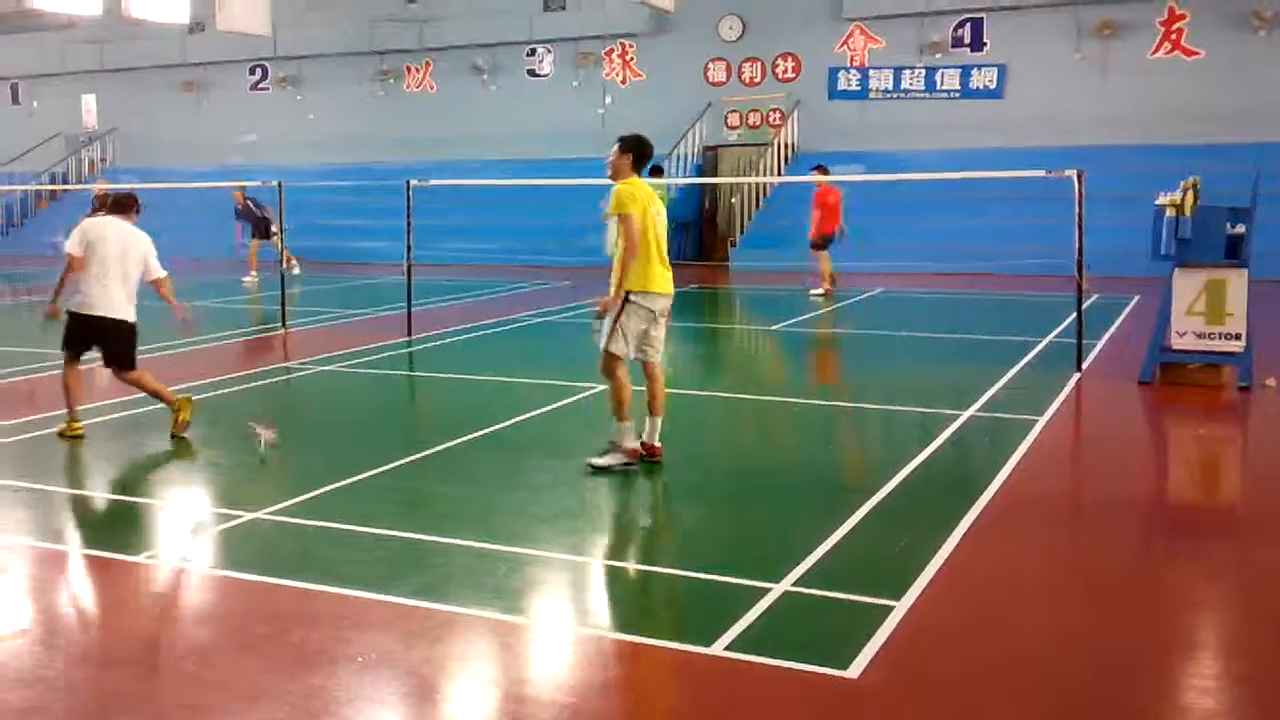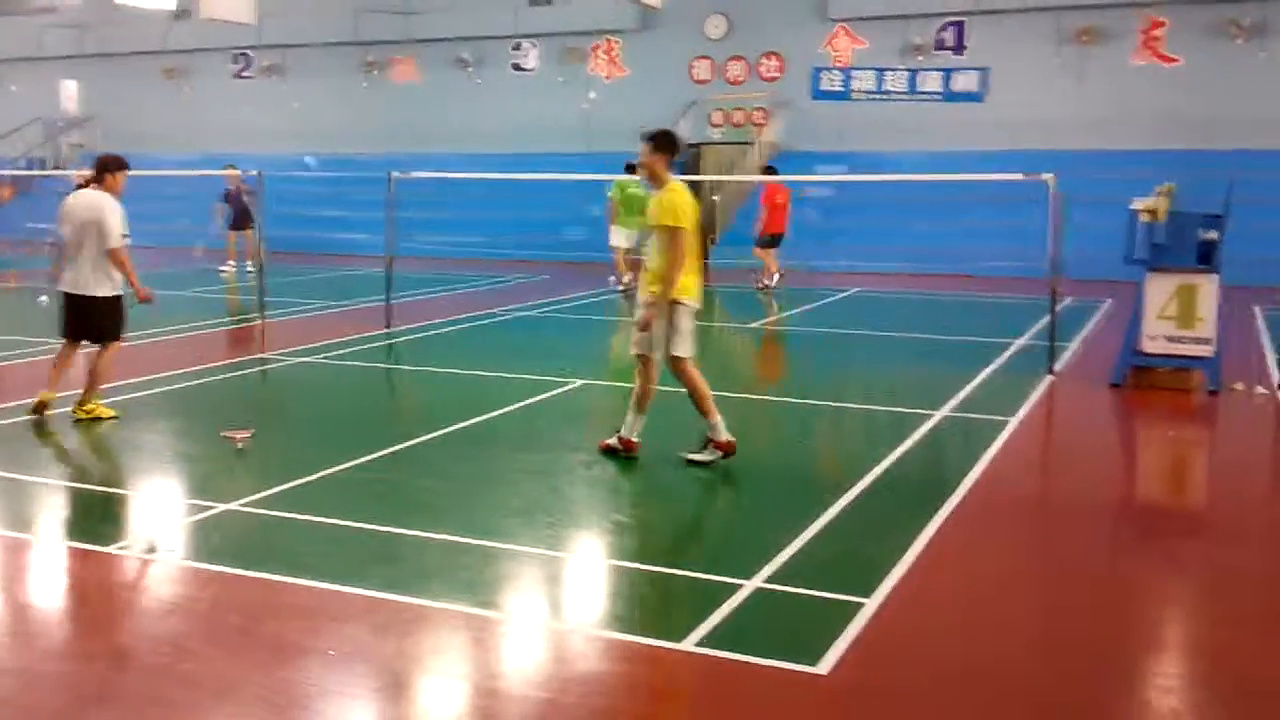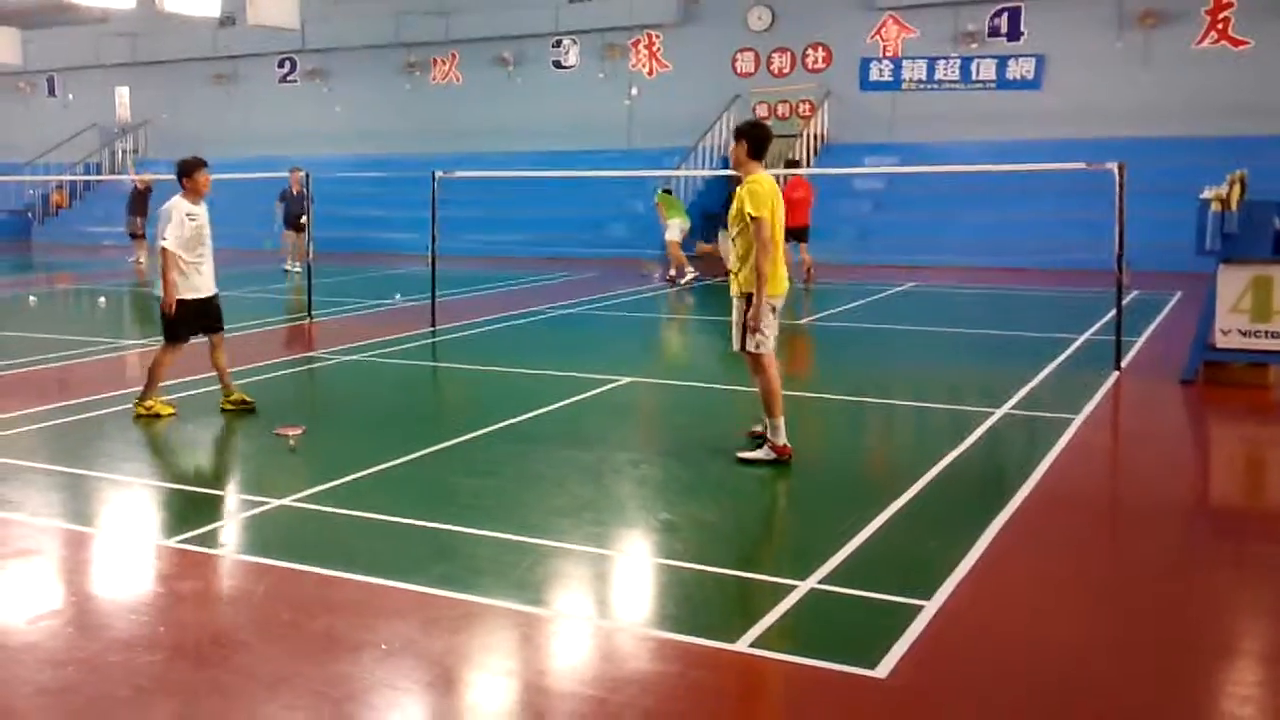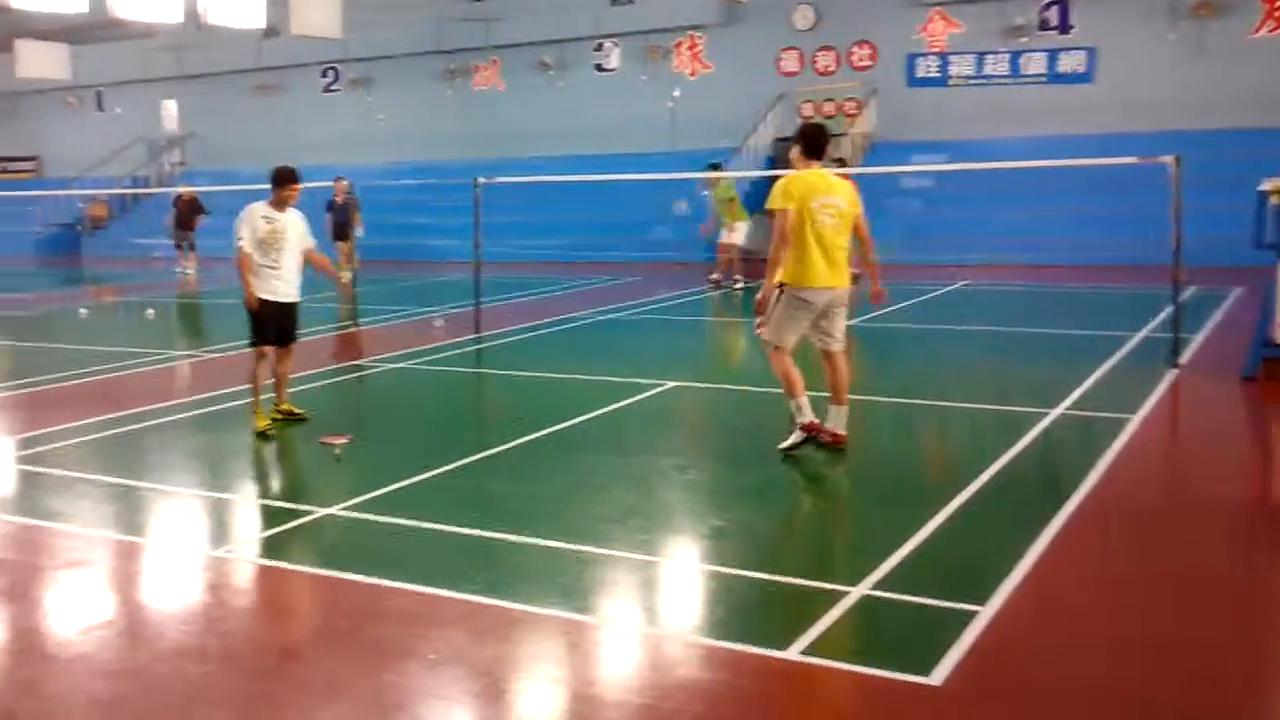
dt=0.5s
person 1, frame 1
left shoulder: (625, 190)
right shoulder: (651, 196)
left elbow: (632, 246)
left wrist: (616, 294)
left hip: (638, 291)
right hip: (661, 290)
left knee: (612, 364)
right knee: (651, 365)
left ankle: (624, 446)
right ankle: (650, 442)
person 1, frame 2
left shoulder: (676, 199)
right shoulder: (661, 196)
left elbow: (677, 258)
left wrist: (658, 303)
right wrist: (648, 298)
left hip: (674, 296)
right hip: (655, 295)
left knee: (681, 366)
right knee: (645, 362)
left ankle: (722, 438)
right ankle: (628, 437)
person 1, frame 3
left shoulder: (752, 188)
right shoulder: (763, 185)
left elbow: (764, 246)
left wrist: (758, 302)
right wrist: (723, 248)
left hip: (756, 288)
right hip: (753, 286)
left knee: (760, 360)
right knee: (760, 355)
left ankle: (778, 444)
right ankle: (773, 426)
person 1, frame 4
left shoulder: (790, 184)
right shoulder: (845, 188)
left elbow: (783, 236)
right elbow: (865, 240)
left wrist: (767, 285)
right wrist: (874, 281)
left hip: (800, 284)
right hip: (837, 285)
left knee: (778, 350)
right knee: (834, 353)
left ankle: (807, 422)
right ankle: (836, 428)
person 2, frame 1
left shoulder: (88, 226)
right shoulder: (142, 239)
left elbow: (72, 267)
right elbow: (159, 281)
left wrist: (54, 301)
right wrist: (177, 309)
left hip: (84, 309)
right hip: (121, 315)
left knee: (71, 362)
right knee: (126, 372)
left ankle: (73, 423)
right ankle: (177, 404)
person 2, frame 2
left shoulder: (72, 201)
right shoulder: (109, 206)
left elbow: (64, 243)
right elbow: (116, 252)
left wrist: (58, 268)
right wrist: (137, 286)
left hip: (73, 286)
right hip: (102, 290)
left knee: (71, 343)
right knee: (108, 345)
left ankle: (47, 394)
right ankle: (85, 404)
person 2, frame 3
left shoulder: (200, 208)
right shoulder: (174, 210)
right elbow: (166, 253)
right wrist: (169, 291)
left hip: (204, 291)
right hip: (181, 294)
left knee: (217, 341)
right knee: (173, 346)
left ankle: (229, 395)
right ankle: (146, 400)
person 2, frame 4
left shoulder: (297, 218)
right shoulder: (253, 213)
left elbow: (311, 253)
right elbow: (243, 253)
left wrist: (338, 276)
right wrist: (248, 287)
left hip: (289, 296)
right hip: (262, 296)
left knee: (285, 350)
right knee: (263, 352)
left ankle: (280, 404)
right ankle: (258, 411)
